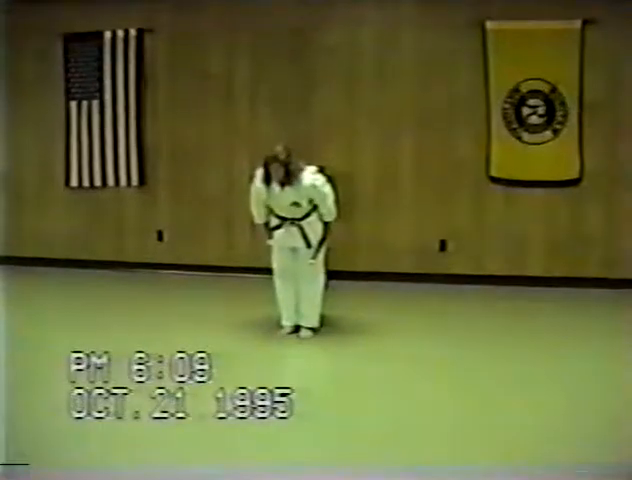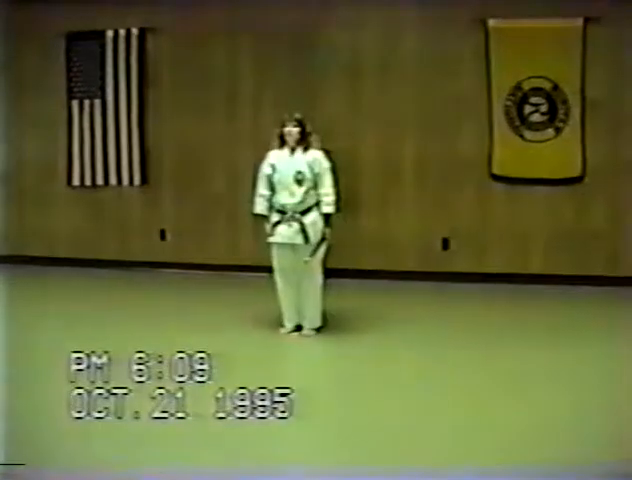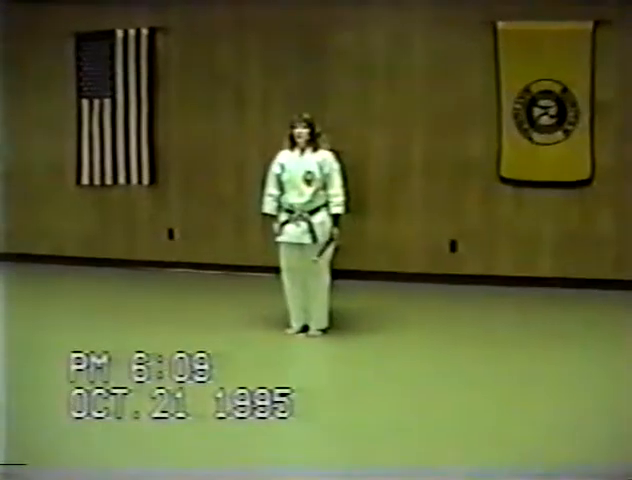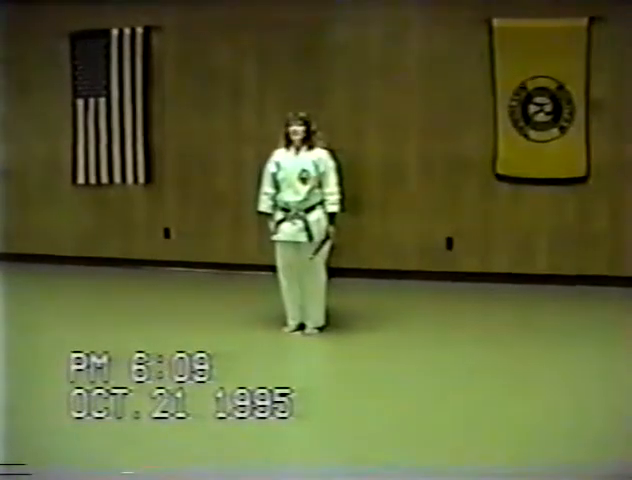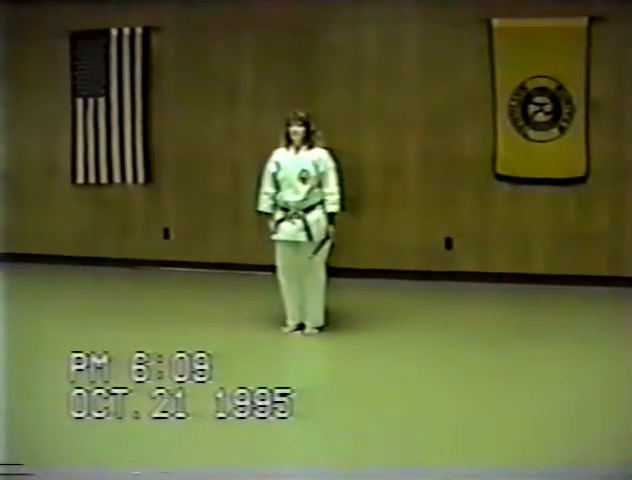
dt=0.7s
person 1, frame 1
left shoulder: (309, 181)
right shoulder: (260, 183)
left elbow: (326, 201)
right elbow: (258, 206)
left wrist: (326, 226)
right wrist: (265, 226)
left hip: (309, 226)
right hip: (281, 227)
left knee: (310, 273)
right knee: (282, 273)
left ankle: (309, 322)
right ankle: (289, 321)
person 1, frame 2
left shoulder: (316, 157)
right shoulder: (272, 158)
left elbow: (326, 190)
right elbow: (263, 190)
left wrist: (326, 223)
right wrist: (266, 220)
left hip: (309, 221)
right hip: (281, 222)
left knee: (310, 272)
right knee: (283, 272)
left ankle: (311, 322)
right ankle: (291, 320)
person 1, frame 3
left shoulder: (325, 158)
right shoulder: (282, 158)
left elbow: (335, 192)
right elbow: (272, 190)
left wrist: (335, 223)
right wrist: (275, 219)
left hip: (317, 222)
right hip: (289, 222)
left knee: (317, 273)
right knee: (291, 272)
left ankle: (317, 323)
right ankle: (297, 321)
person 1, frame 4
left shoulder: (321, 156)
right shoulder: (277, 157)
left elbow: (331, 190)
right elbow: (268, 189)
left wrist: (331, 221)
right wrist: (270, 217)
left hip: (313, 220)
right hip: (285, 220)
left knee: (313, 271)
right knee: (287, 271)
left ankle: (314, 320)
right ankle: (293, 319)
person 1, frame 5
left shoulder: (320, 156)
right shoulder: (278, 156)
left elbow: (331, 190)
right elbow: (268, 188)
left wrist: (331, 220)
right wrist: (269, 216)
left hip: (312, 220)
right hip: (285, 220)
left knee: (312, 271)
right knee: (287, 271)
left ankle: (313, 320)
right ankle: (294, 319)
